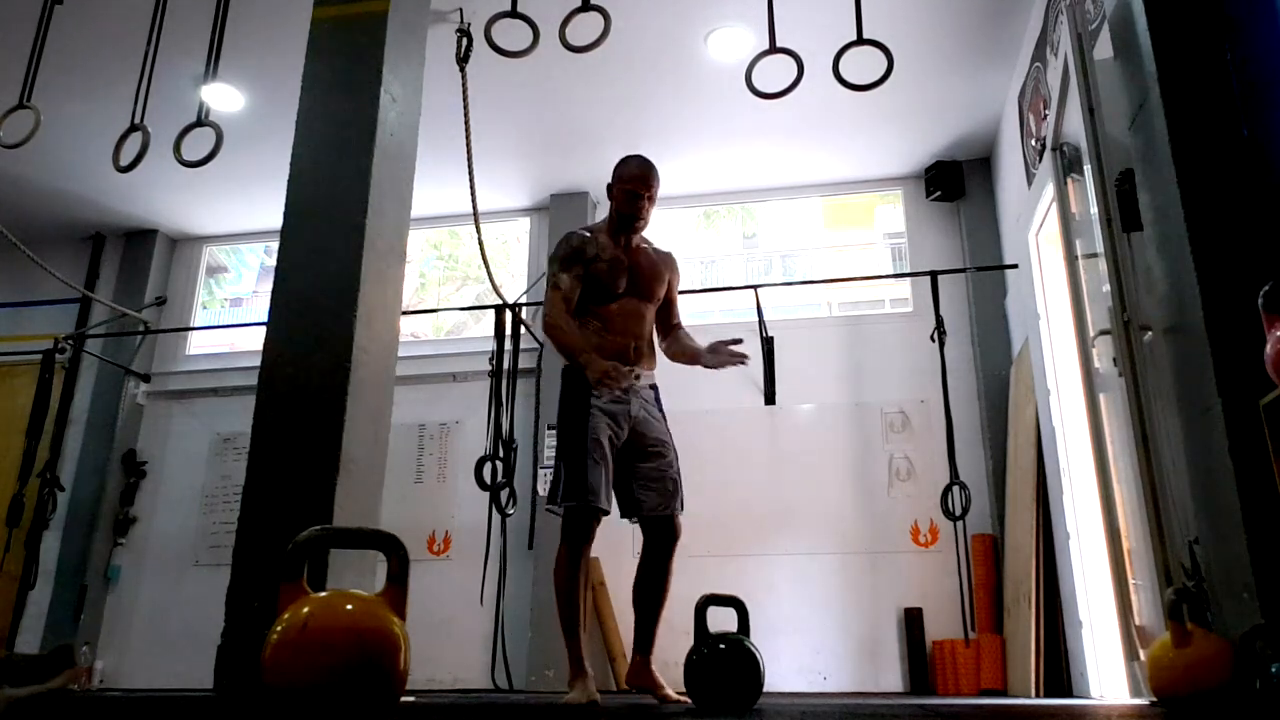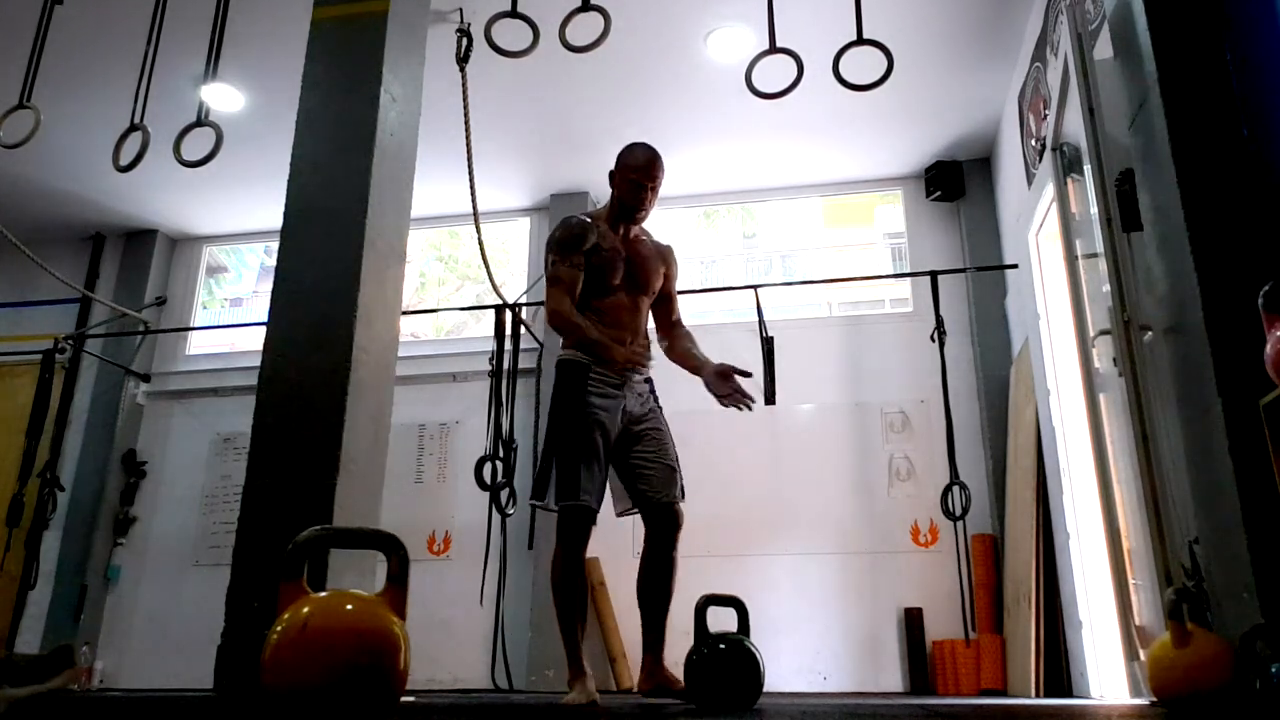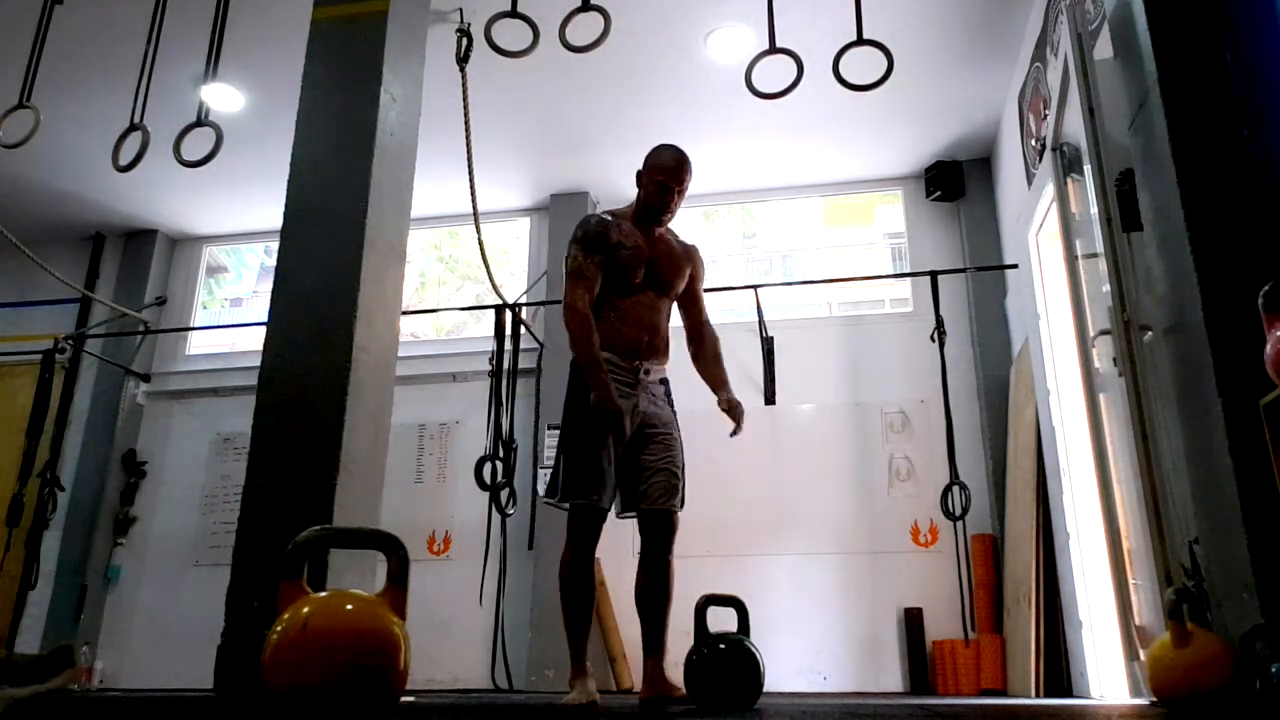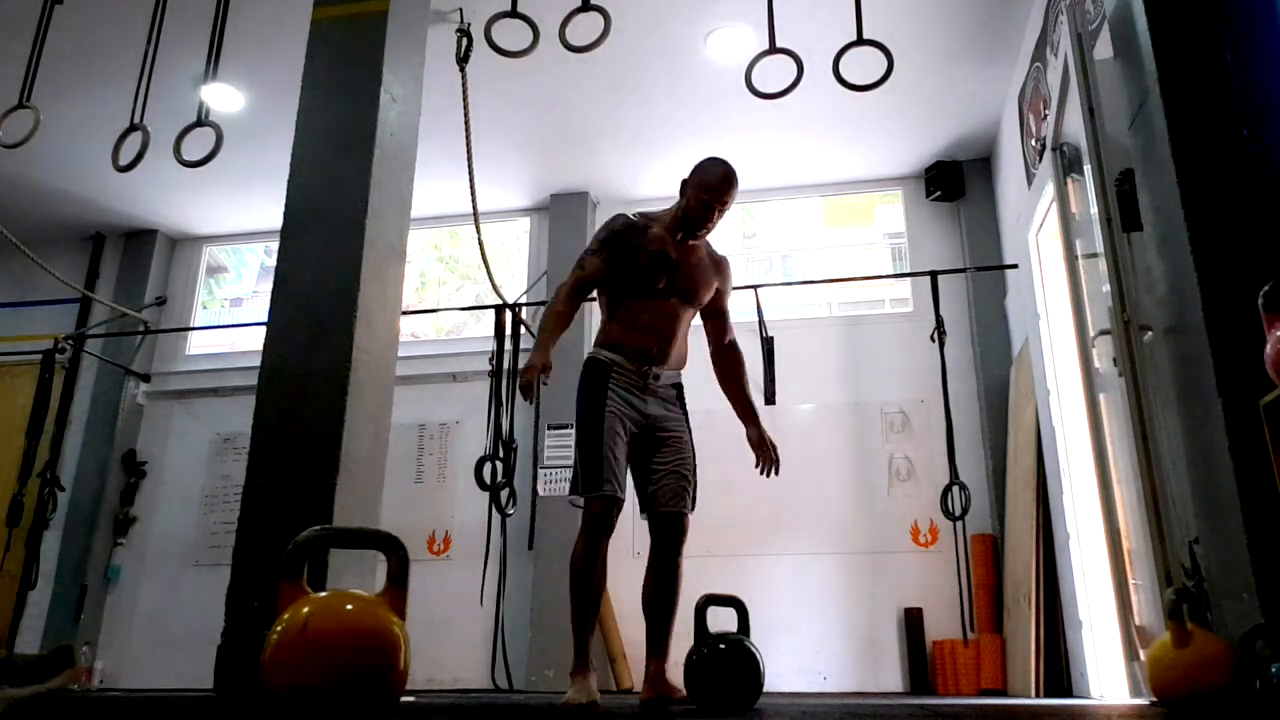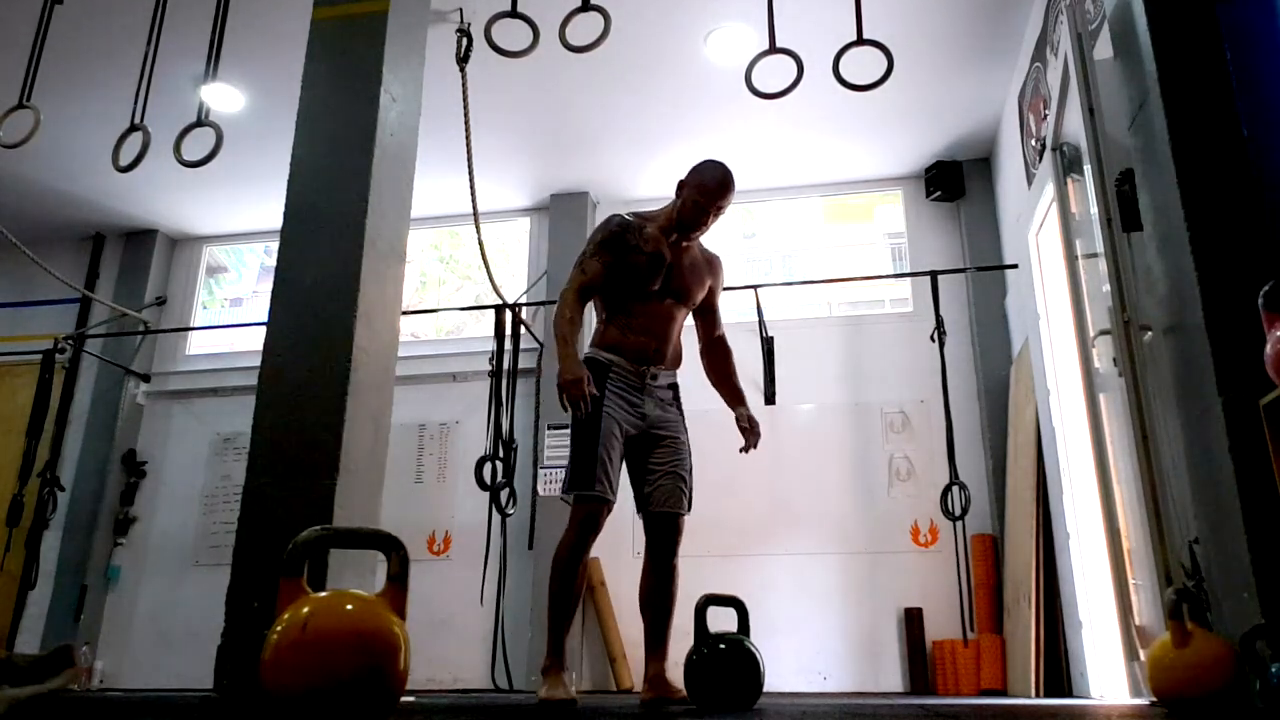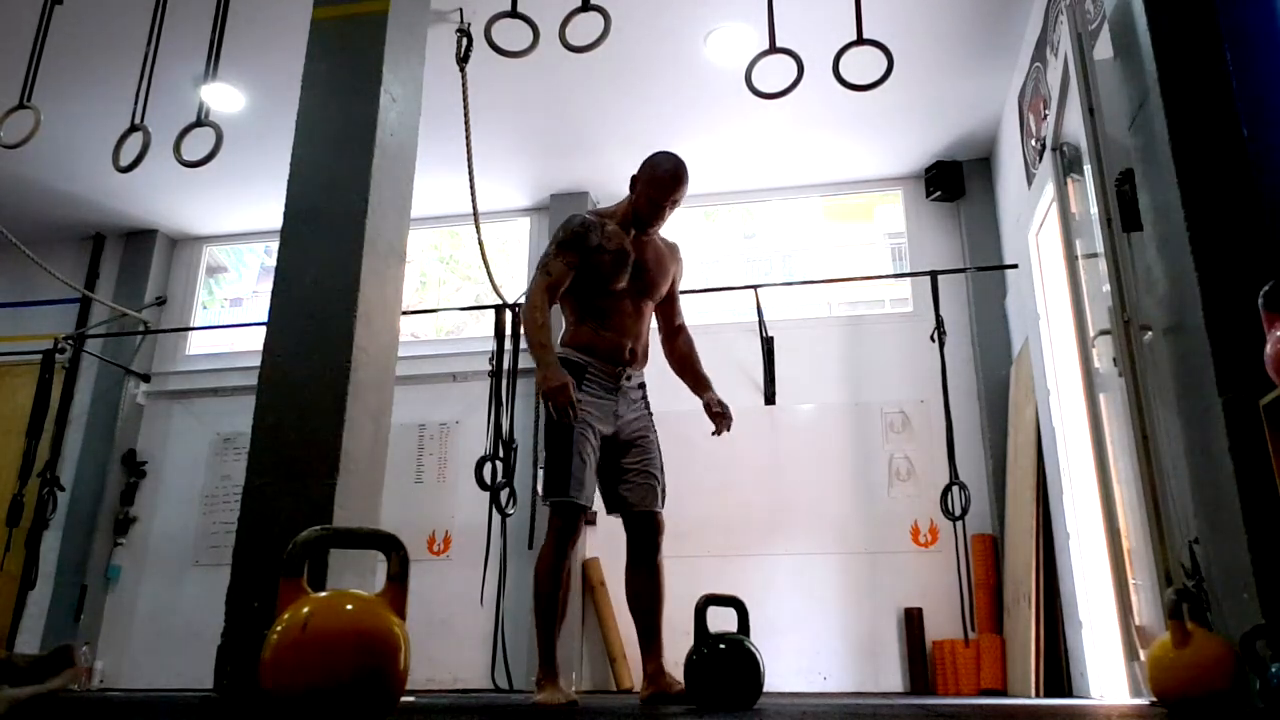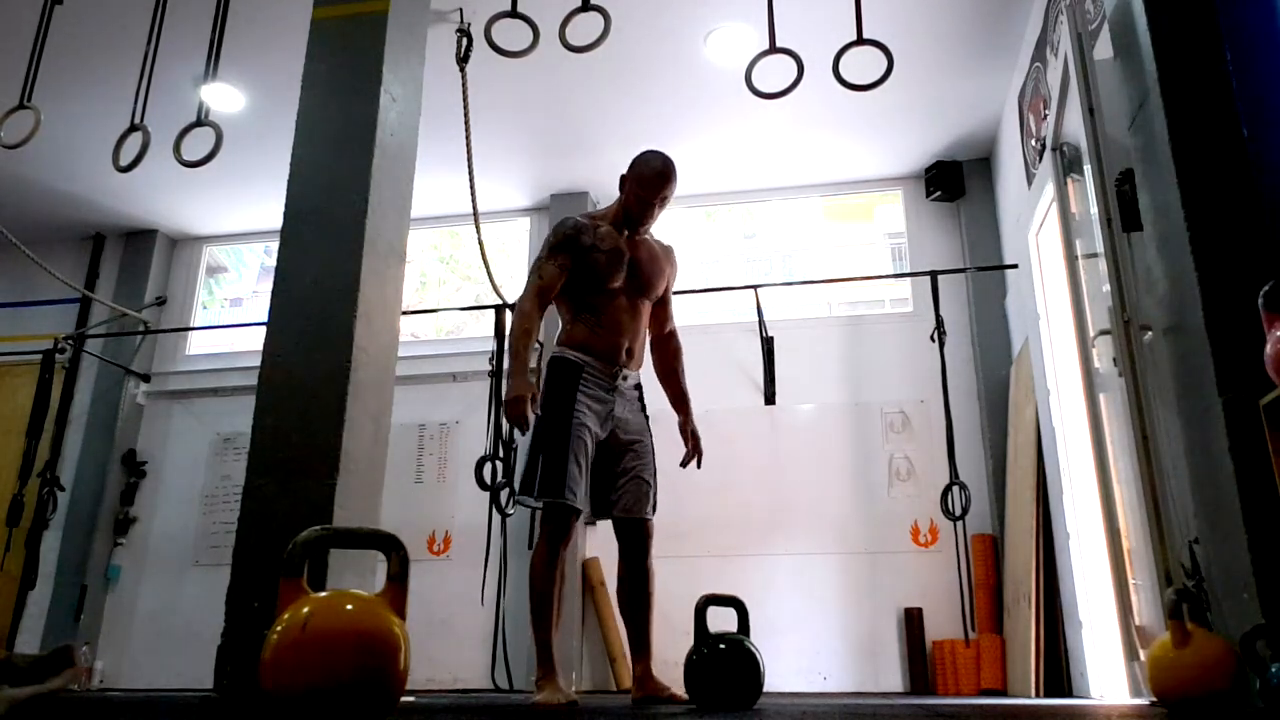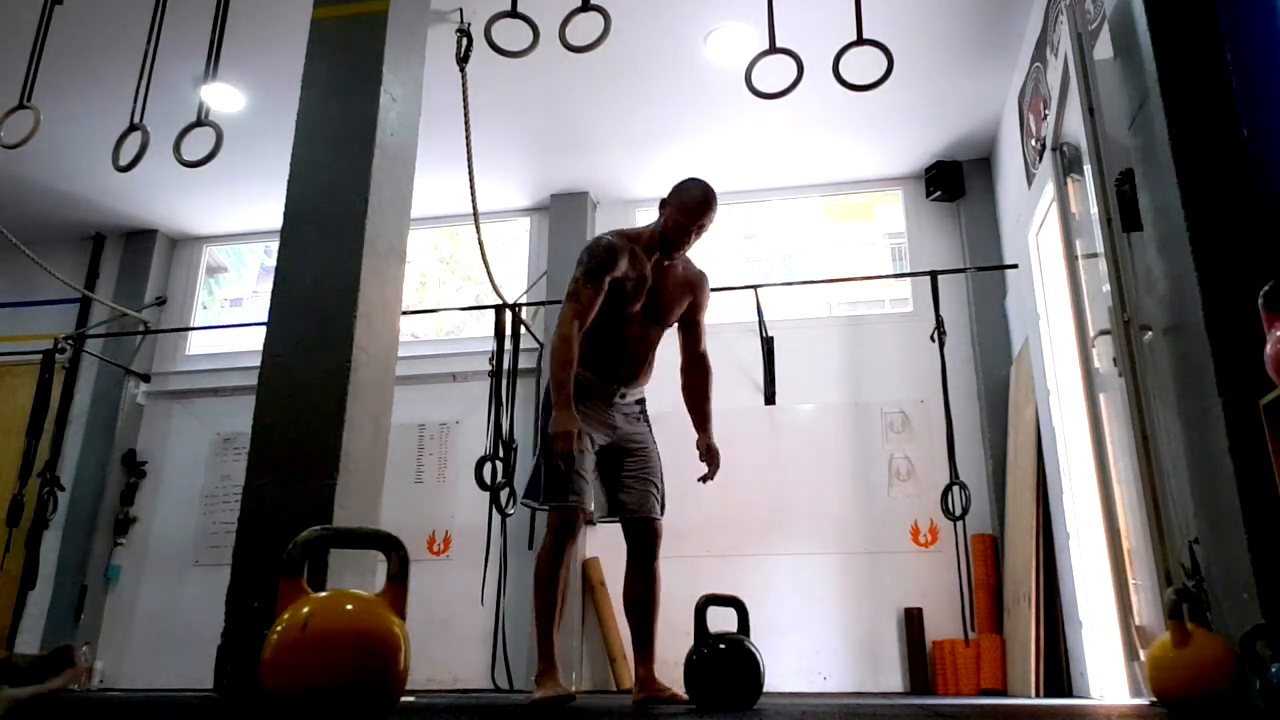
dt=0.3s
person 1, frame 1
left shoulder: (663, 263)
right shoulder: (579, 245)
left elbow: (670, 334)
right elbow: (555, 315)
left wrist: (706, 355)
right wrist: (588, 360)
left hip: (645, 397)
right hip: (592, 393)
left knee: (664, 531)
right knee: (581, 524)
left ankle: (643, 665)
right ankle: (579, 672)
person 1, frame 2
left shoulder: (661, 255)
right shoulder: (576, 233)
left elbow: (671, 329)
right elbow: (558, 307)
left wrist: (708, 371)
right wrist: (608, 349)
left hip: (641, 392)
right hip: (587, 383)
left knee: (667, 517)
right knee: (576, 522)
left ankle: (653, 663)
right ankle: (578, 675)
person 1, frame 3
left shoulder: (686, 255)
right shoulder: (599, 231)
left elbow: (698, 327)
right elbow: (579, 310)
left wrist: (722, 390)
right wrist: (602, 386)
left hip: (656, 390)
right hip: (600, 381)
left knee: (662, 526)
right knee: (586, 522)
left ankle: (654, 673)
right ankle: (580, 673)
person 1, frame 4
left shoulder: (715, 267)
right shoulder: (628, 231)
left elbow: (724, 347)
right elbow: (572, 291)
left wrist: (752, 422)
right wrist: (541, 350)
left hip: (668, 394)
right hip: (612, 378)
left knee: (672, 529)
right knee: (601, 513)
left ankle: (656, 674)
right ankle: (581, 668)
person 1, frame 5
left shoulder: (708, 265)
right shoulder: (623, 231)
left elbow: (712, 340)
right elbow: (573, 295)
left wrist: (739, 404)
right wrist: (569, 360)
left hip: (664, 396)
right hip: (608, 381)
left knee: (667, 532)
right knee: (588, 516)
left ankle: (656, 675)
right ankle: (553, 666)
person 1, frame 6
left shoulder: (668, 255)
right shoulder: (584, 230)
left elbow: (673, 331)
right elbow: (539, 299)
left wrist: (705, 391)
right wrist: (547, 365)
left hip: (633, 395)
right hip: (581, 384)
left knee: (648, 529)
right knee: (566, 523)
left ankle: (654, 673)
right ankle: (548, 675)
person 1, frame 7
left shoulder: (663, 257)
right shoulder: (578, 232)
left elbow: (664, 338)
right elbow: (532, 302)
left wrist: (684, 412)
right wrist: (519, 375)
left hip: (628, 396)
right hip: (576, 381)
left knee: (638, 535)
right knee: (559, 524)
left ankle: (642, 674)
right ankle: (546, 674)
person 1, frame 8
left shoulder: (693, 282)
right shoulder: (610, 251)
left elbow: (696, 360)
right elbow: (569, 327)
left wrist: (705, 432)
right wrist: (562, 408)
left hip: (632, 408)
right hip: (581, 399)
left knee: (647, 535)
right knee: (565, 522)
left ankle: (645, 676)
right ankle: (547, 671)
